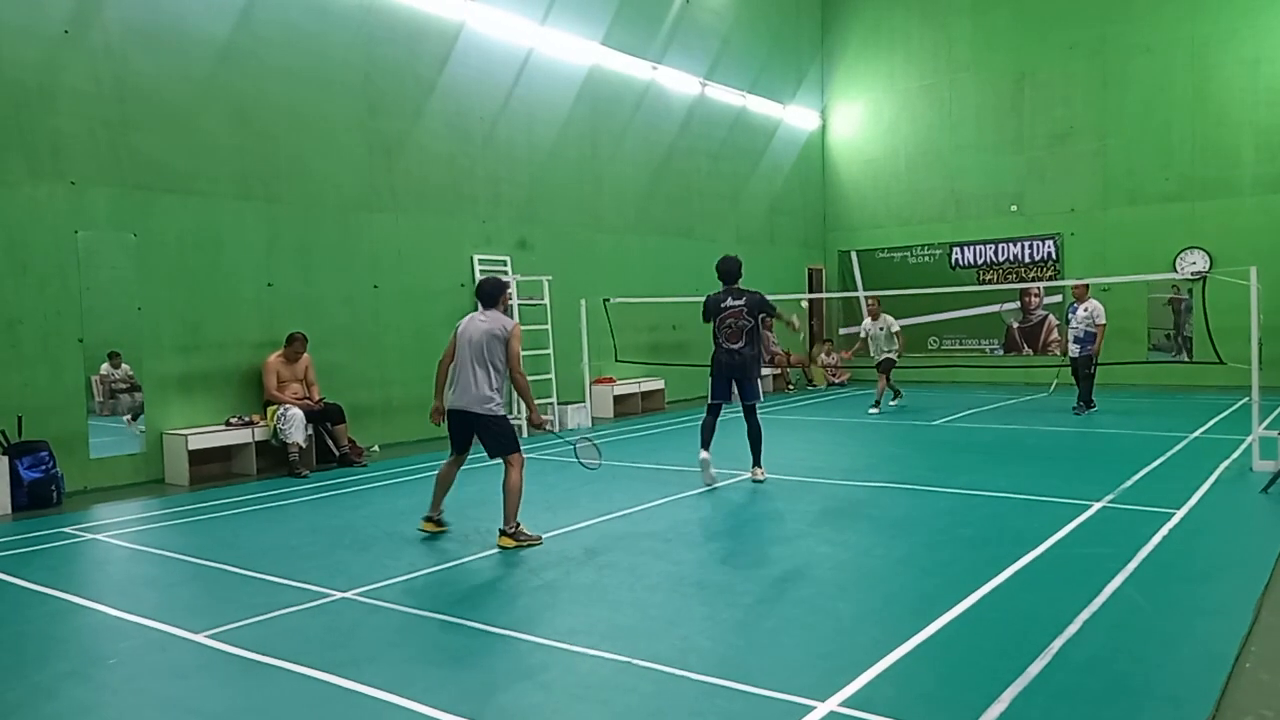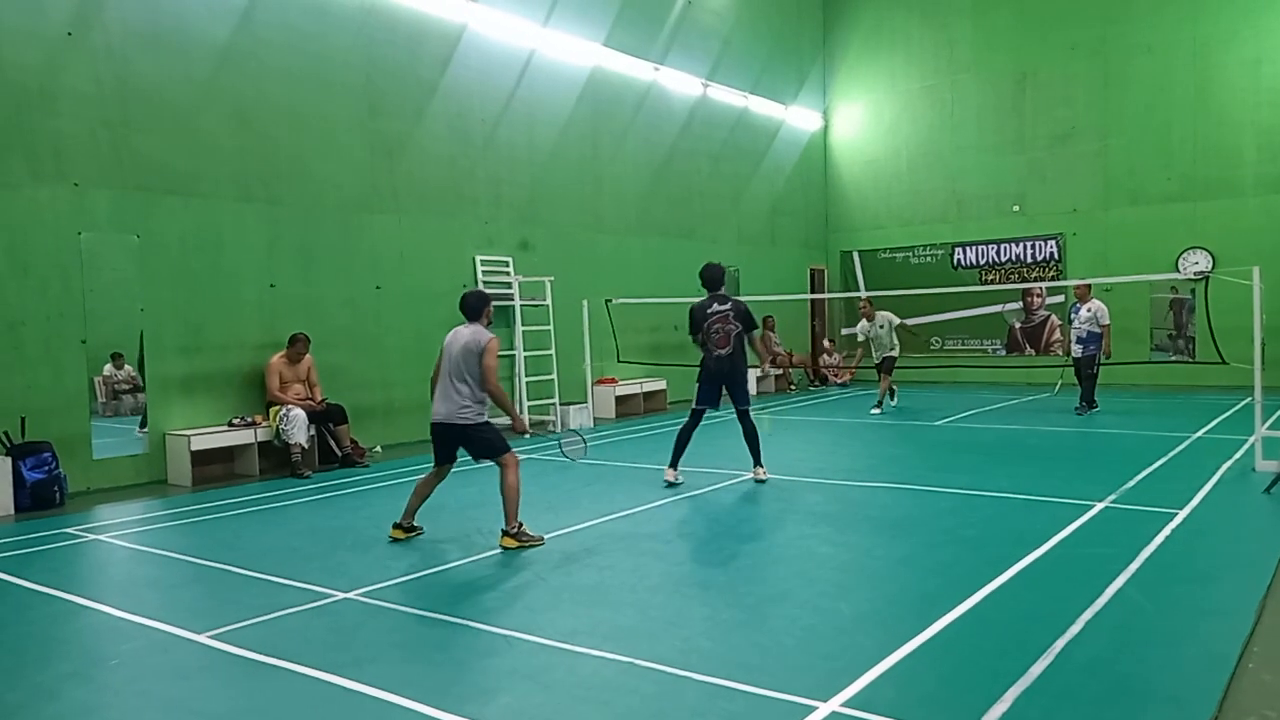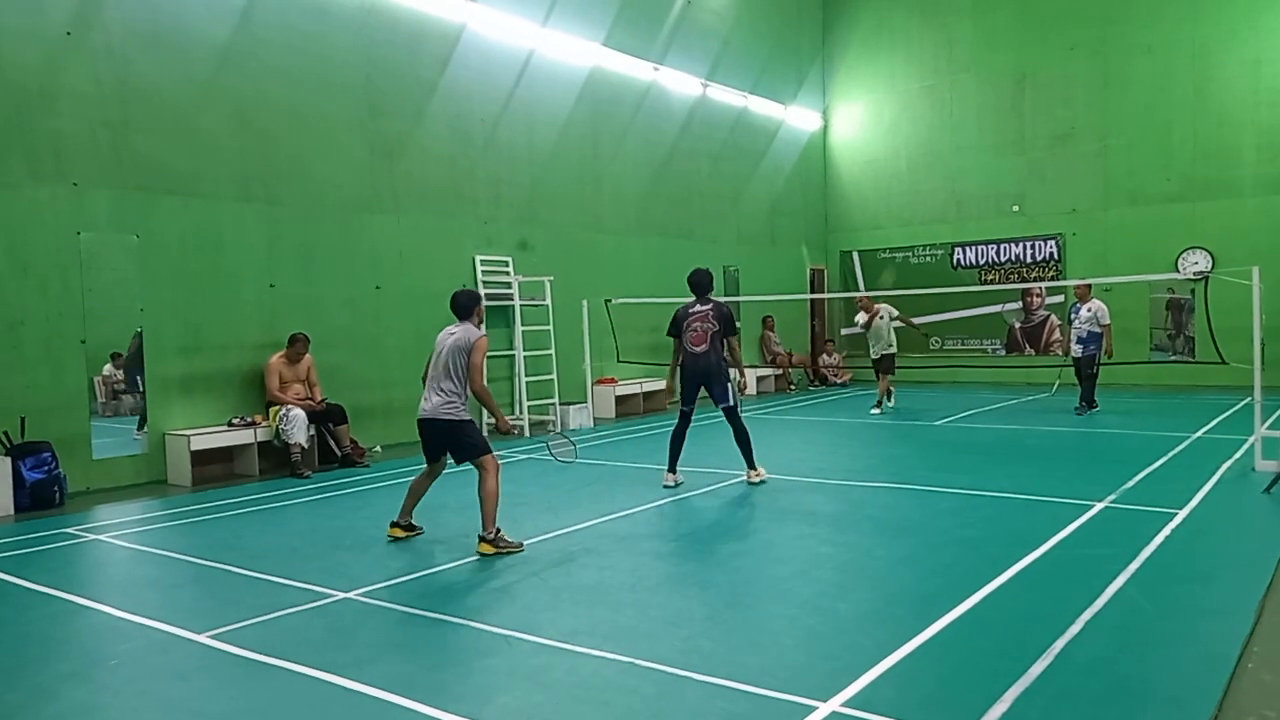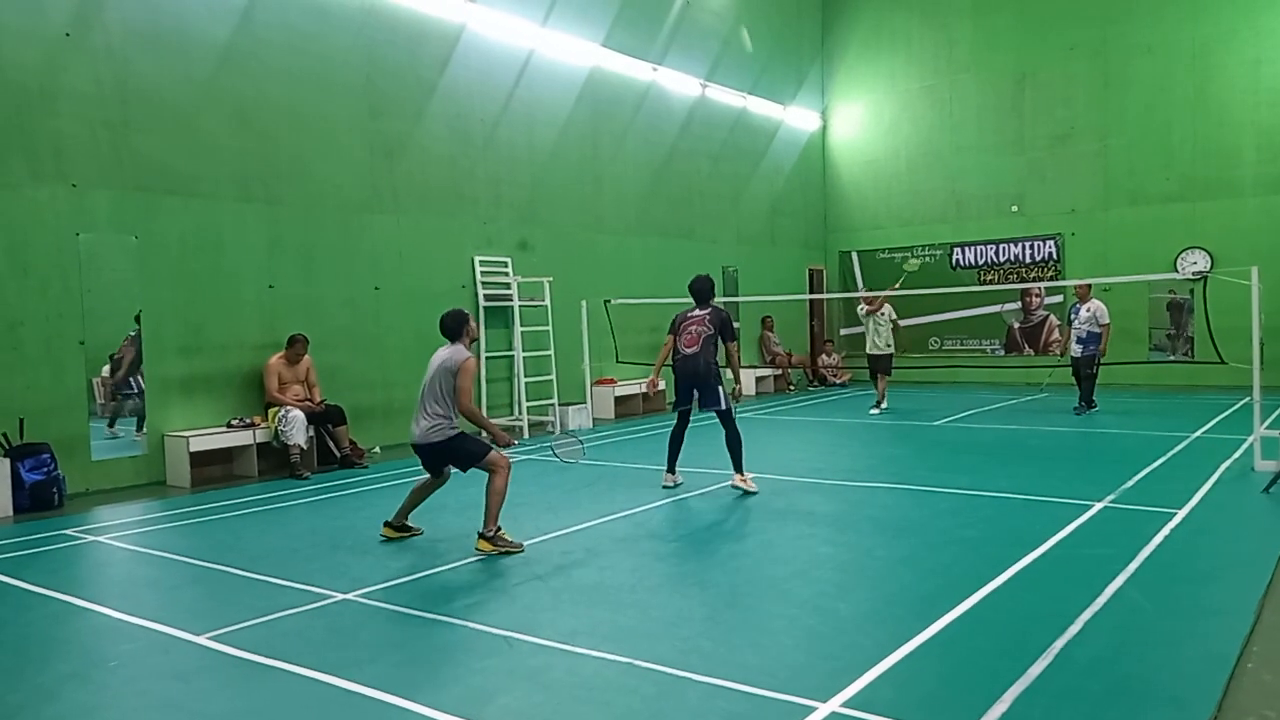
dt=0.2s
person 1, frame 1
left shoulder: (465, 322)
right shoulder: (509, 326)
left elbow: (444, 362)
right elbow: (516, 374)
left wrist: (438, 400)
right wrist: (533, 410)
left hip: (457, 405)
right hip: (488, 408)
left knee: (455, 460)
right knee: (514, 463)
left ankle: (432, 516)
right ankle: (509, 531)
person 1, frame 2
left shoulder: (452, 335)
right shoulder: (488, 340)
left elbow: (435, 377)
right elbow: (492, 386)
right wrist: (515, 417)
left hip: (440, 418)
right hip: (469, 418)
left knee: (439, 470)
right knee: (509, 463)
left ankle: (403, 524)
right ankle: (512, 530)
person 1, frame 3
left shoulder: (445, 333)
right shoulder: (477, 338)
right elbow: (476, 386)
right wrist: (499, 417)
left hip: (427, 415)
right hip: (451, 416)
left knee: (434, 467)
right knee: (489, 466)
left ankle: (401, 522)
right ankle: (489, 536)
person 1, frame 4
left shoulder: (441, 353)
right shoulder: (466, 359)
right elbow: (465, 407)
right wrist: (495, 432)
left hip: (420, 435)
right hip: (441, 435)
left knee: (439, 477)
right knee: (500, 466)
left ankle: (396, 523)
right ankle: (489, 534)
person 2, frame 1
left shoulder: (712, 301)
right shoulder: (754, 298)
right elbow: (777, 316)
right wrist: (793, 322)
left hip: (722, 365)
right hip: (748, 365)
left knee: (712, 413)
right knee: (751, 416)
left ankle: (705, 451)
right ankle: (757, 468)
person 2, frame 2
left shoulder: (697, 310)
right shoulder: (739, 307)
right elbow: (753, 339)
right wrist: (764, 361)
left hip: (710, 369)
right hip: (735, 369)
left knee: (694, 419)
right knee: (744, 418)
left ankle: (671, 468)
right ankle: (758, 468)
person 2, frame 3
left shoulder: (681, 313)
right shoulder: (722, 310)
left elbow: (676, 348)
right elbow: (733, 345)
left wrist: (671, 379)
right wrist: (742, 375)
left hip: (689, 369)
right hip: (715, 368)
left knee: (683, 421)
right knee: (734, 419)
left ankle: (671, 473)
right ankle: (752, 470)
person 2, frame 4
left shoulder: (681, 317)
right shoulder: (720, 315)
left elbow: (668, 344)
right elbow: (731, 351)
left wrist: (655, 374)
right wrist: (738, 381)
left hip: (682, 369)
right hip: (706, 370)
left knee: (681, 421)
right knee: (728, 421)
left ankle: (670, 474)
right ankle: (739, 476)
